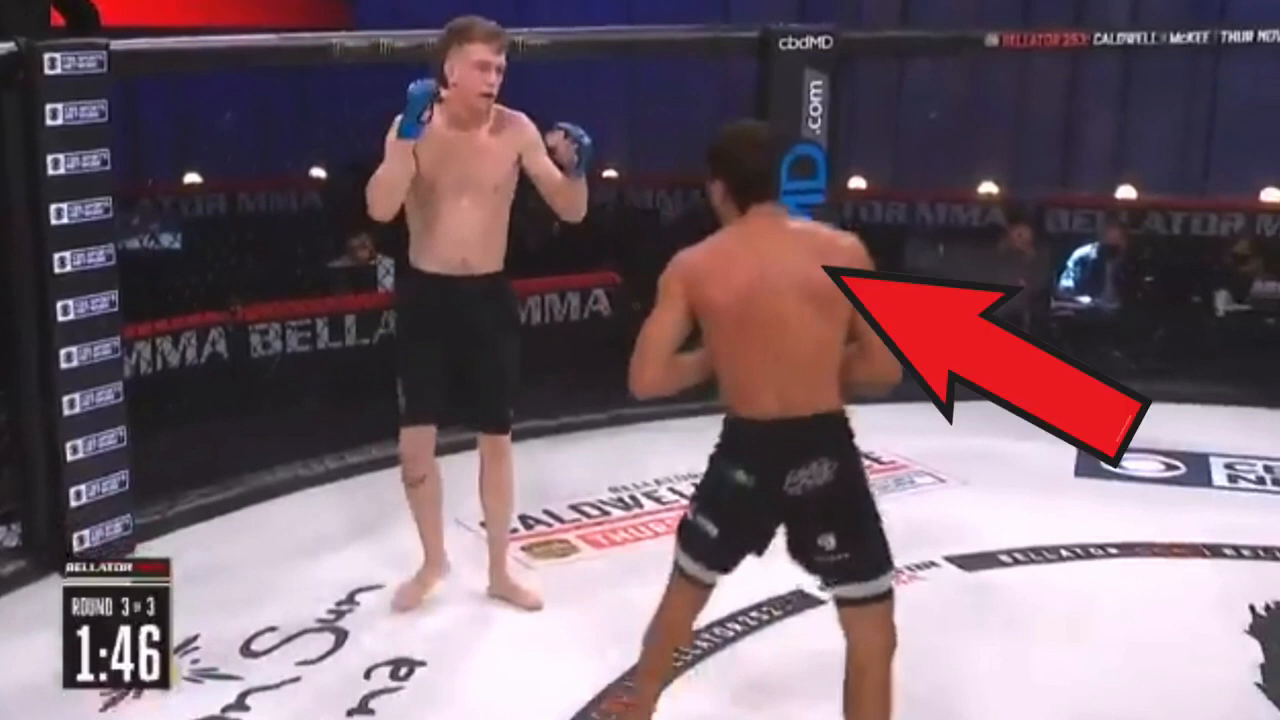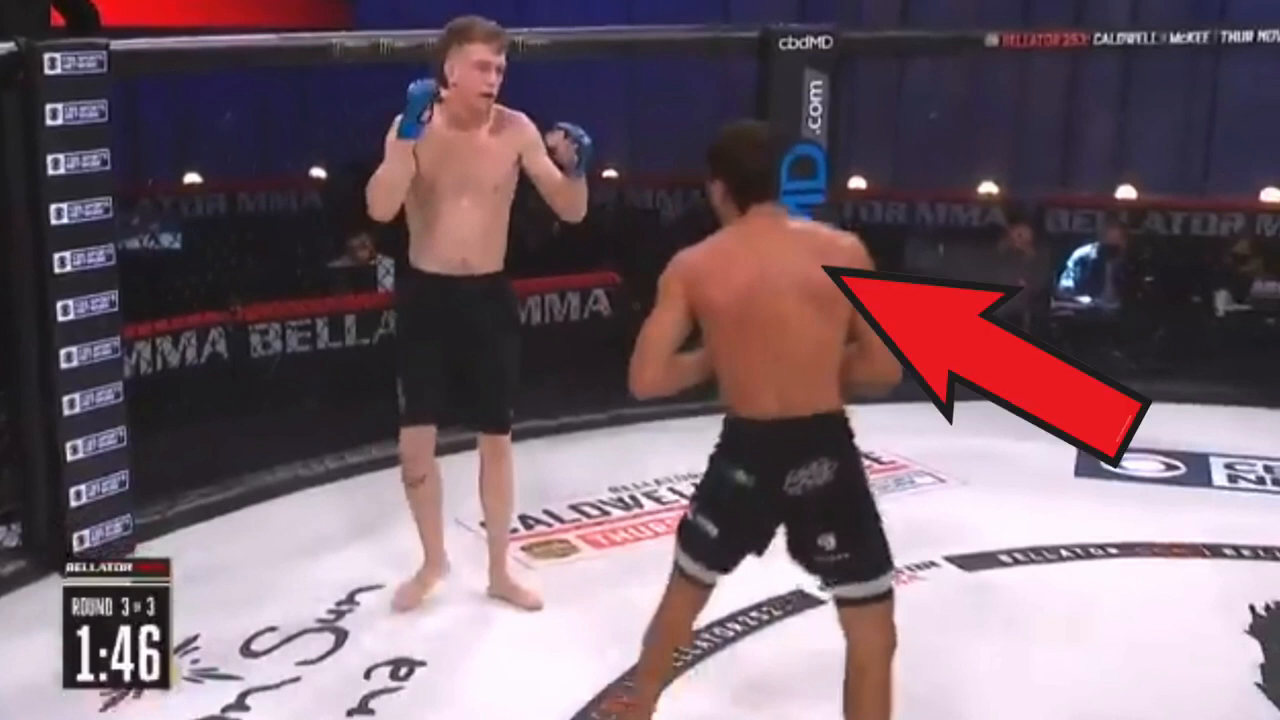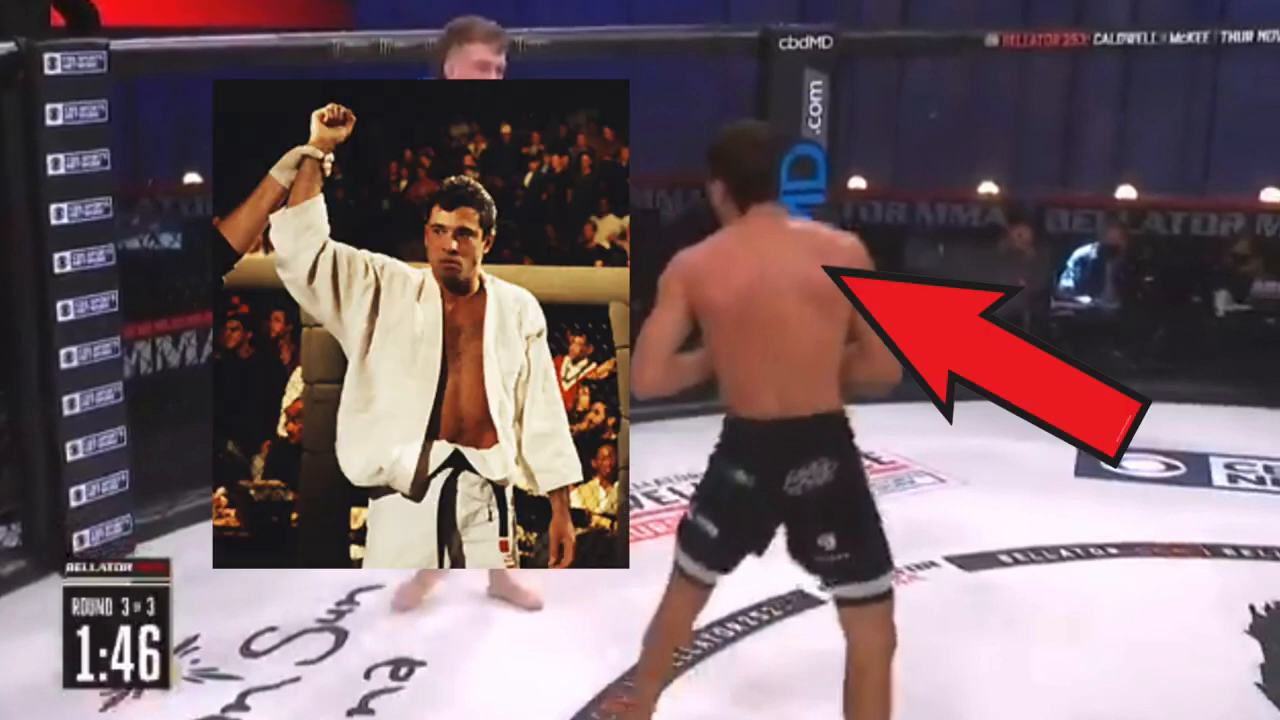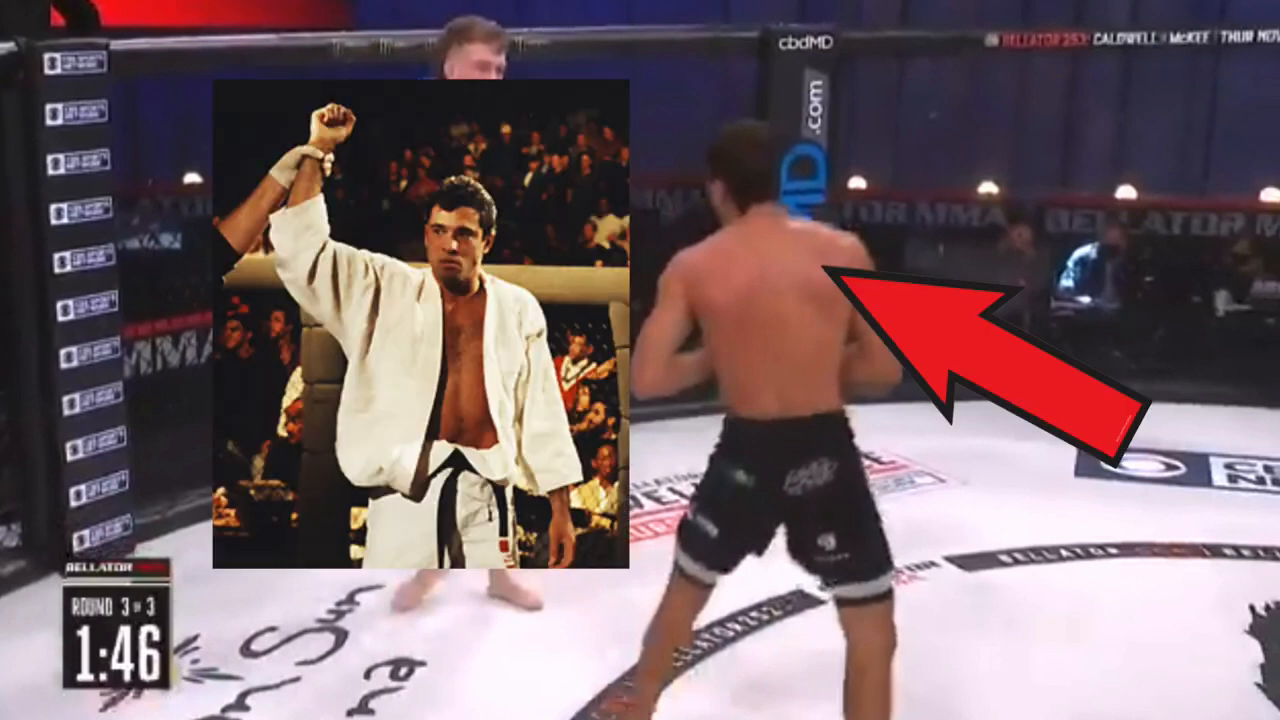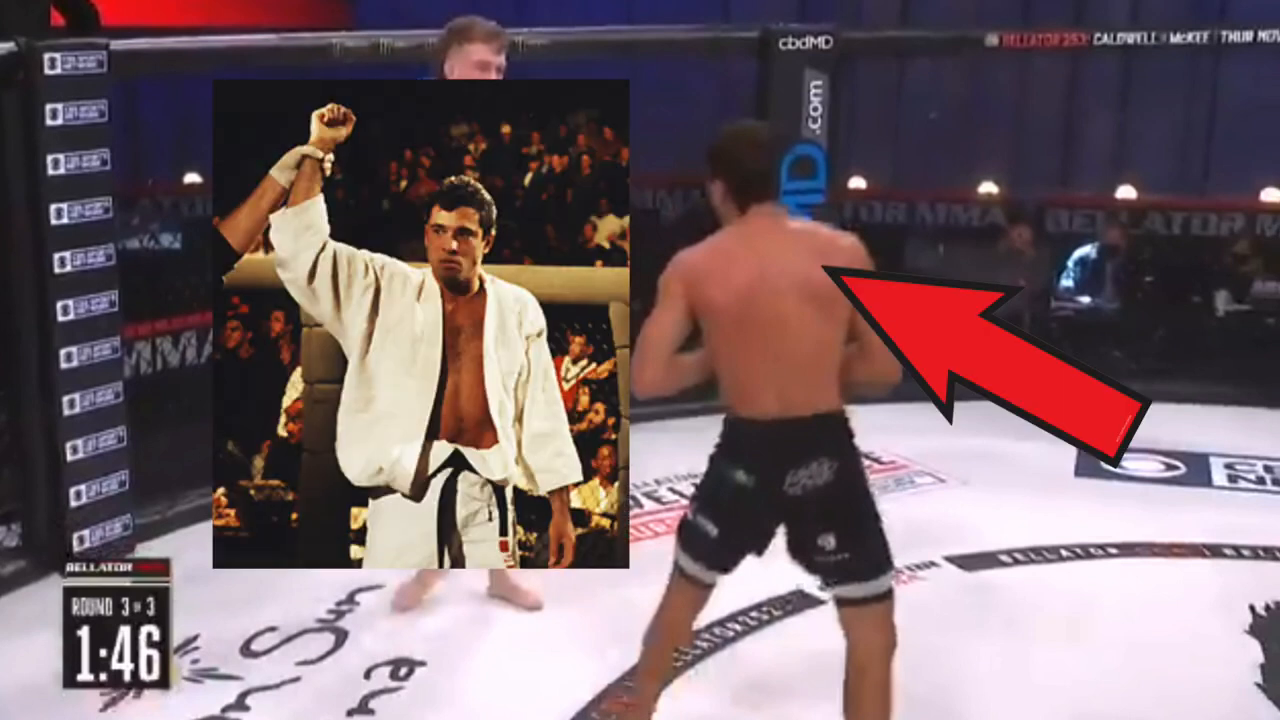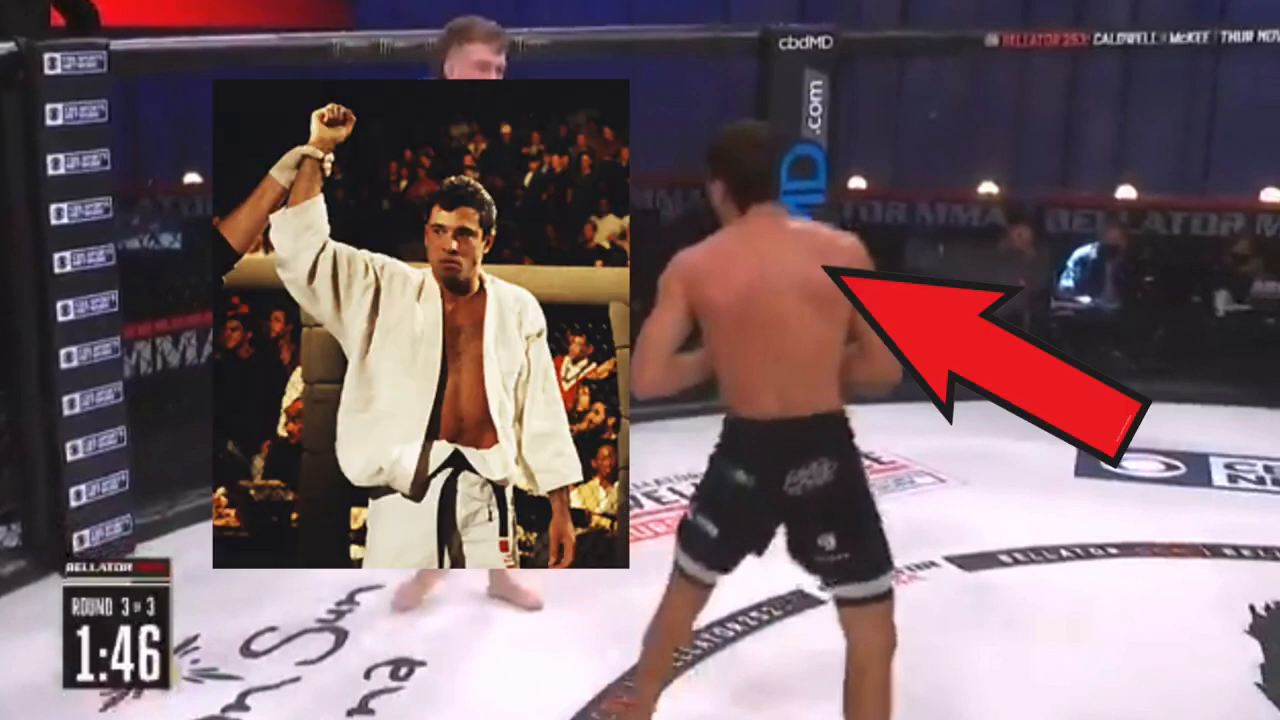
dt=0.5s
person 1, frame 1
left shoulder: (692, 266)
right shoulder: (844, 250)
left elbow: (646, 380)
right elbow: (885, 369)
left hip: (745, 453)
right hip: (825, 452)
left knee: (683, 590)
right knee: (872, 631)
person 1, frame 2
left shoulder: (691, 266)
right shoulder: (843, 251)
left elbow: (646, 379)
right elbow: (885, 369)
left hip: (745, 453)
right hip: (824, 452)
left knee: (683, 591)
right knee: (871, 631)
person 1, frame 3
left shoulder: (692, 266)
right shoulder: (843, 250)
left elbow: (646, 379)
right elbow: (885, 368)
left hip: (744, 452)
right hip: (825, 452)
left knee: (682, 591)
right knee: (872, 631)
person 1, frame 4
left shoulder: (692, 266)
right shoulder: (843, 251)
left elbow: (646, 379)
right elbow: (885, 368)
left hip: (745, 453)
right hip: (825, 453)
left knee: (683, 591)
right knee: (872, 631)
person 1, frame 5
left shoulder: (692, 266)
right shoulder: (843, 250)
left elbow: (646, 380)
right elbow: (885, 369)
left hip: (745, 452)
right hip: (825, 452)
left knee: (683, 591)
right knee: (872, 632)
person 1, frame 6
left shoulder: (692, 266)
right shoulder: (844, 250)
left elbow: (646, 379)
right elbow: (886, 368)
left hip: (745, 453)
right hip: (825, 452)
left knee: (683, 592)
right knee: (872, 631)
person 2, frame 1
left shoulder: (516, 130)
right shoulder: (411, 127)
left elbow: (572, 211)
right elbow: (380, 209)
left wrist: (574, 168)
right wrist: (411, 131)
left hip: (489, 297)
right hip: (425, 296)
left knee: (496, 441)
right knee: (415, 443)
left ankle: (499, 570)
right ankle: (433, 561)
person 2, frame 2
left shoulder: (516, 131)
right shoulder: (411, 126)
left elbow: (572, 211)
right elbow: (380, 209)
left wrist: (574, 166)
right wrist: (409, 133)
left hip: (489, 297)
right hip: (425, 295)
left knee: (496, 441)
right knee: (415, 443)
left ankle: (499, 571)
right ankle: (432, 562)
person 2, frame 3
left shoulder: (518, 310)
right shoulder: (386, 291)
left elbow: (541, 410)
right elbow: (302, 251)
left wrist: (560, 510)
right wrist: (317, 152)
left hip: (482, 487)
right hip: (405, 486)
left knee: (496, 598)
right knee: (396, 599)
person 2, frame 4
left shoulder: (517, 309)
right shoulder: (385, 291)
left elbow: (541, 411)
right elbow: (301, 250)
left wrist: (561, 510)
right wrist: (318, 151)
left hip: (482, 491)
right hip: (405, 490)
person 2, frame 5
left shoulder: (517, 309)
right shoulder: (385, 290)
left elbow: (540, 411)
right elbow: (302, 250)
left wrist: (561, 510)
right wrist: (318, 150)
left hip: (483, 493)
right hip: (405, 493)
right knee: (396, 612)
person 2, frame 6
left shoulder: (517, 309)
right shoulder: (385, 291)
left elbow: (540, 411)
right elbow: (301, 250)
left wrist: (561, 510)
right wrist: (318, 151)
left hip: (482, 492)
right hip: (406, 492)
